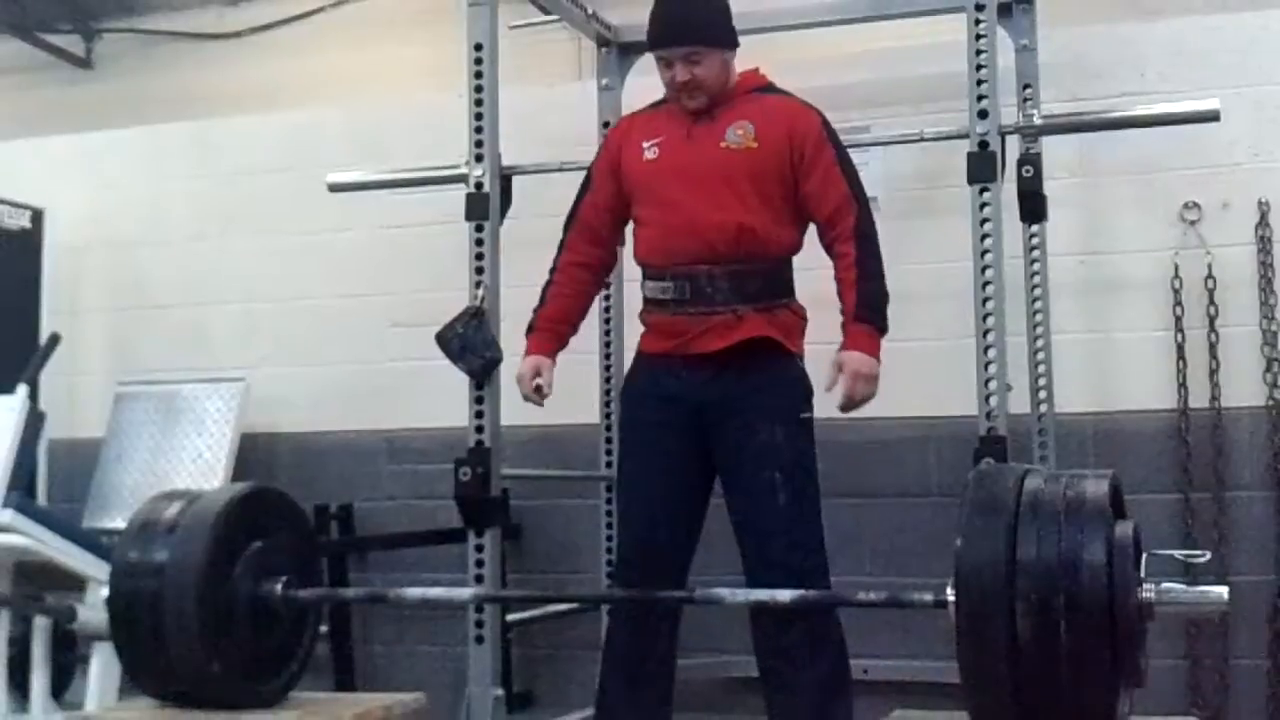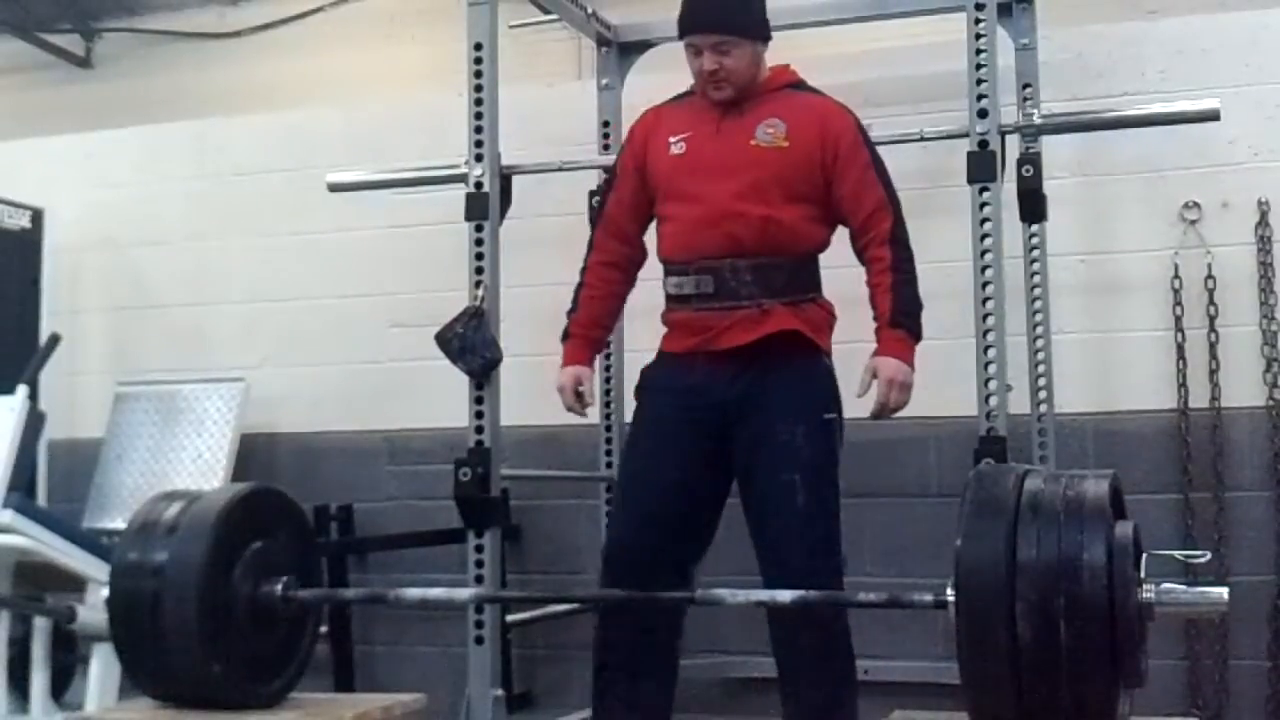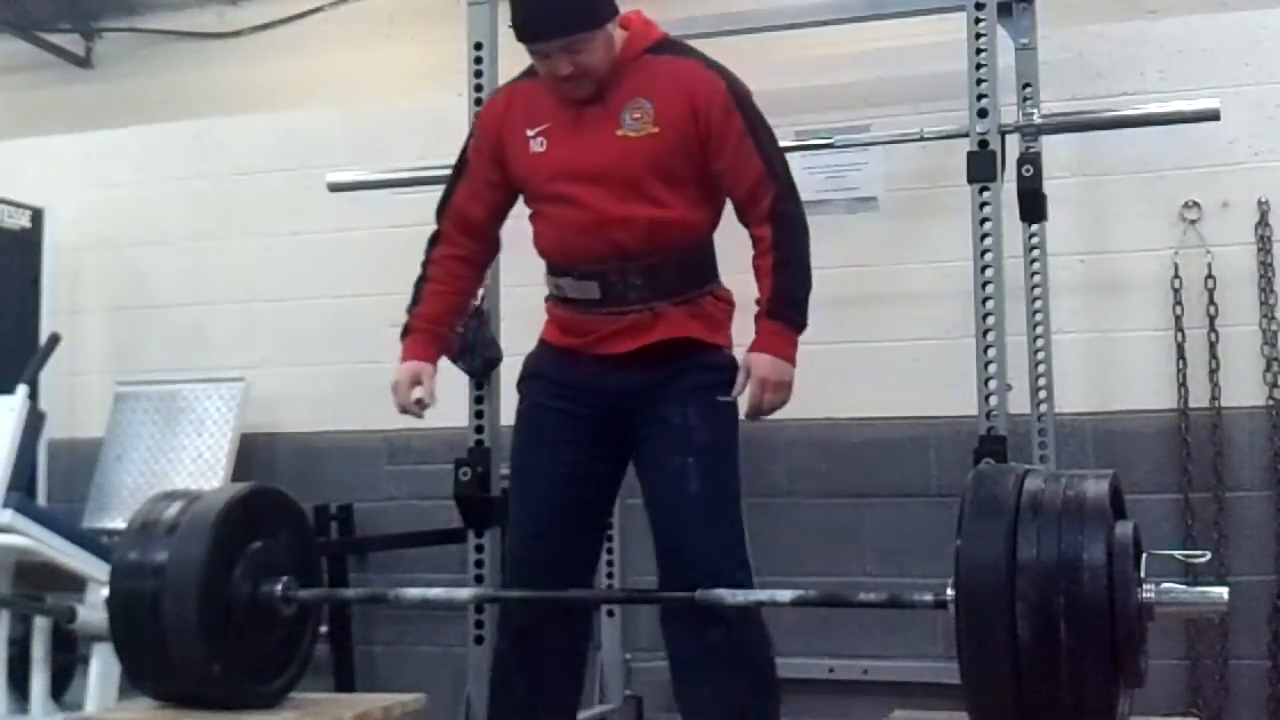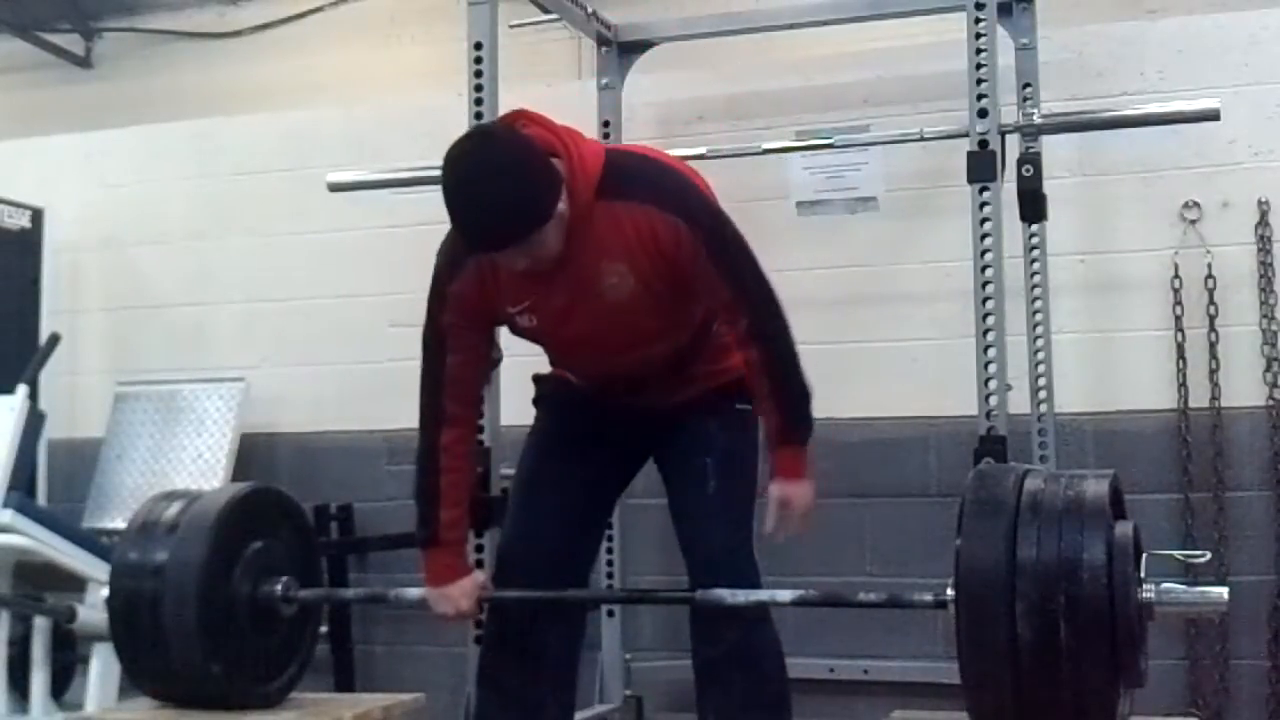
dt=1s
person 1, frame 1
left shoulder: (788, 121)
right shoulder: (629, 138)
left elbow: (850, 230)
right elbow: (584, 247)
left wrist: (862, 335)
right wrist: (543, 341)
left hip: (759, 372)
right hip: (659, 377)
left knee: (786, 567)
right knee: (642, 567)
person 1, frame 2
left shoulder: (818, 120)
right shoulder: (655, 130)
left elbow: (880, 232)
right elbow: (613, 247)
left wrist: (896, 341)
right wrist: (580, 348)
left hip: (783, 371)
right hip: (682, 372)
left knee: (801, 574)
right knee: (634, 558)
person 1, frame 3
left shoulder: (696, 85)
right shoulder: (508, 112)
left elbow: (773, 210)
right elbow: (462, 237)
left wrist: (777, 336)
right wrist: (422, 345)
left hip: (682, 363)
right hip: (567, 367)
left knee: (704, 575)
right knee: (536, 577)
person 1, frame 4
left shoulder: (656, 198)
right shoulder: (466, 266)
left elbow: (754, 319)
right elbow: (450, 404)
left wrist: (789, 452)
right wrist: (445, 559)
left hip: (702, 397)
right hip: (583, 403)
left knee: (727, 589)
right knee: (524, 588)
